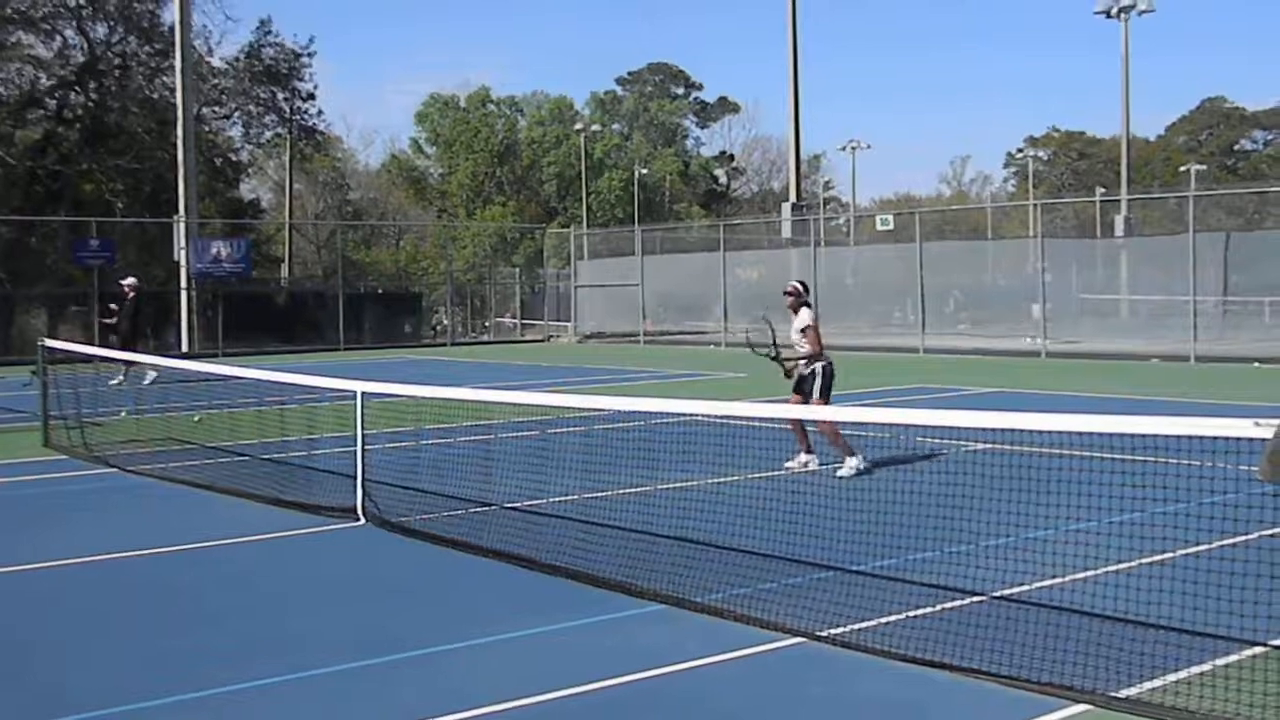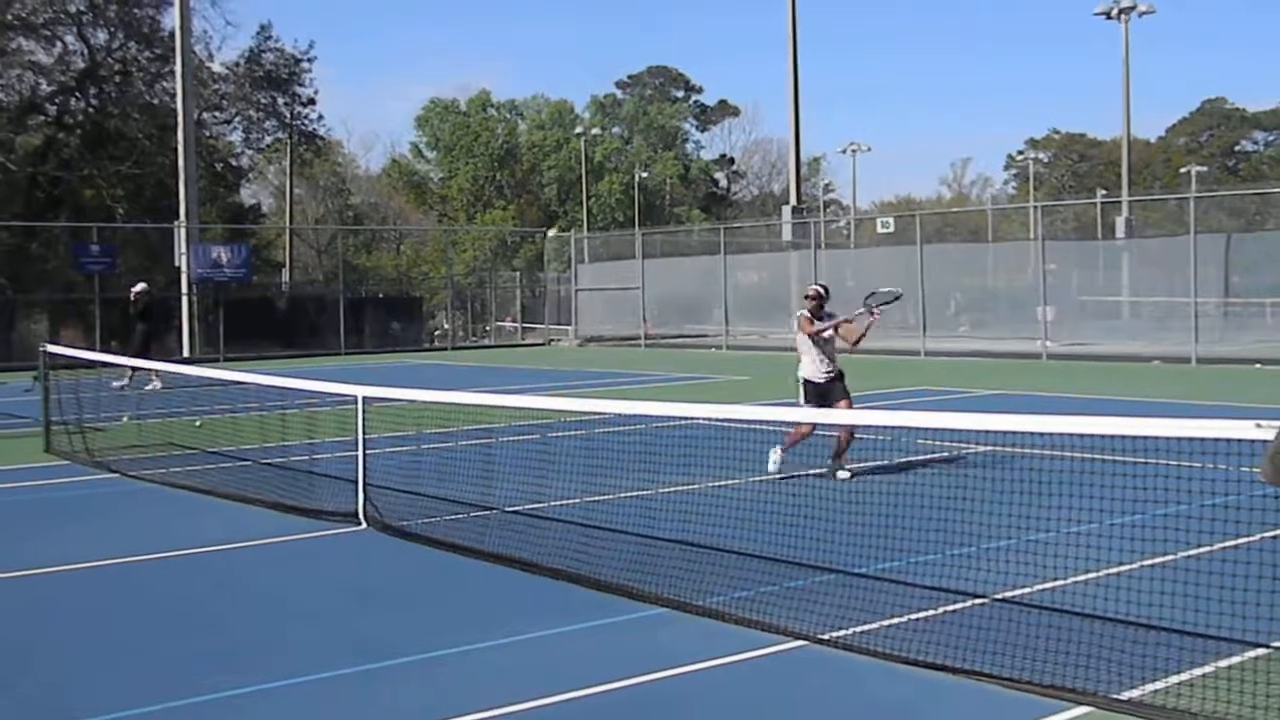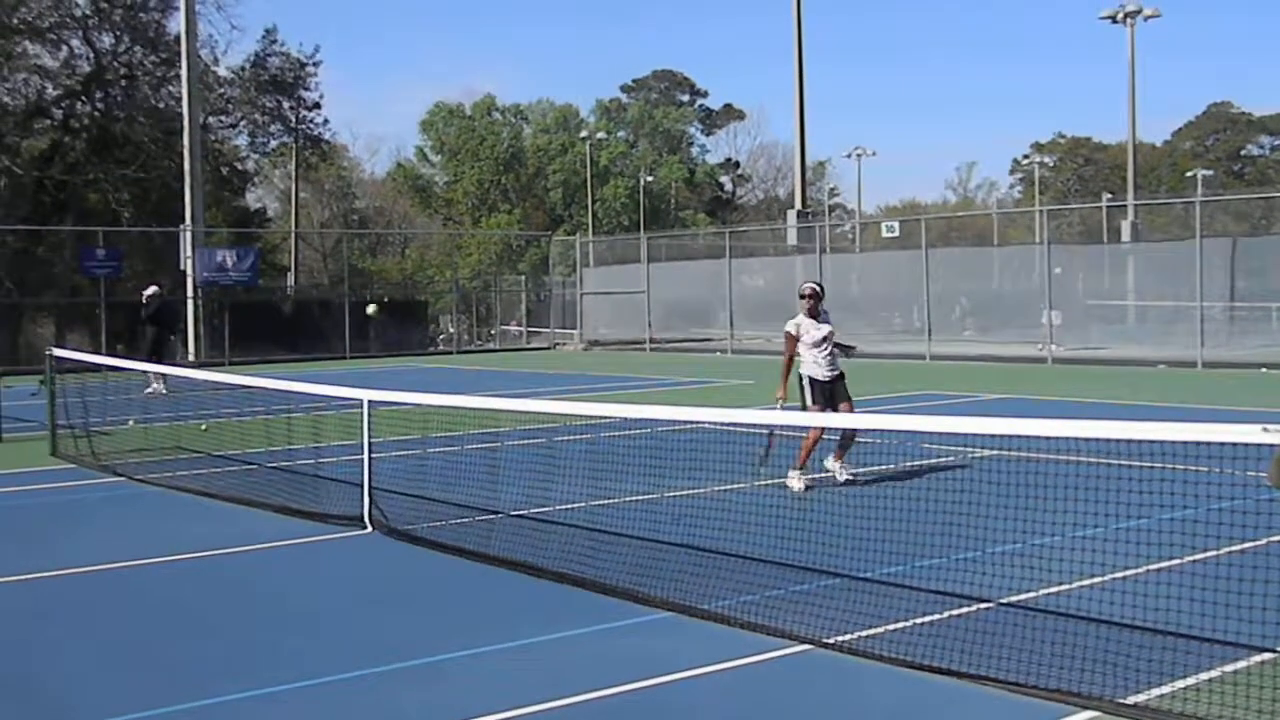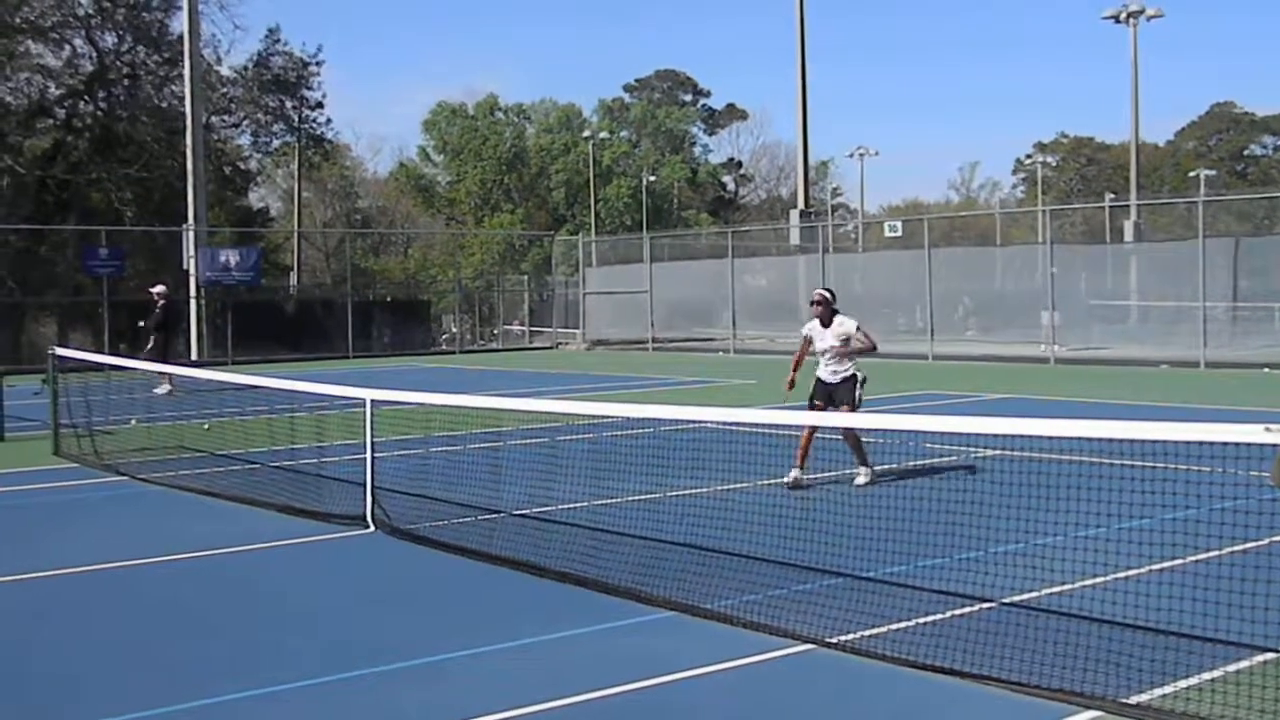
dt=0.4s
person 1, frame 1
left shoulder: (805, 317)
right shoulder: (798, 317)
left elbow: (817, 350)
left wrist: (789, 359)
right wrist: (793, 366)
left hip: (819, 371)
right hip: (807, 372)
left knee: (822, 422)
left ankle: (852, 458)
right ankle: (807, 456)
person 1, frame 2
left shoulder: (832, 319)
right shoulder: (803, 317)
left elbow: (853, 341)
right elbow: (810, 331)
left wrist: (870, 322)
right wrist: (837, 323)
left hip: (833, 378)
right hip: (810, 380)
right knee: (807, 429)
left ankle: (836, 462)
right ankle: (780, 450)
person 1, frame 3
left shoulder: (824, 316)
right shoulder: (795, 324)
right elbow: (788, 357)
left wrist: (840, 347)
right wrist: (783, 388)
left hip: (835, 378)
right hip: (812, 379)
left knee: (851, 427)
right knee: (817, 430)
left ankle: (836, 461)
right ankle: (795, 473)
person 1, frame 4
left shoulder: (845, 323)
right shoulder: (811, 328)
left elbow: (871, 346)
right elbow: (801, 354)
left wrist: (849, 350)
right wrist: (792, 374)
left hip: (847, 379)
right hip: (823, 380)
left knee: (845, 428)
right knee: (809, 425)
left ankle: (865, 468)
right ankle: (797, 472)
